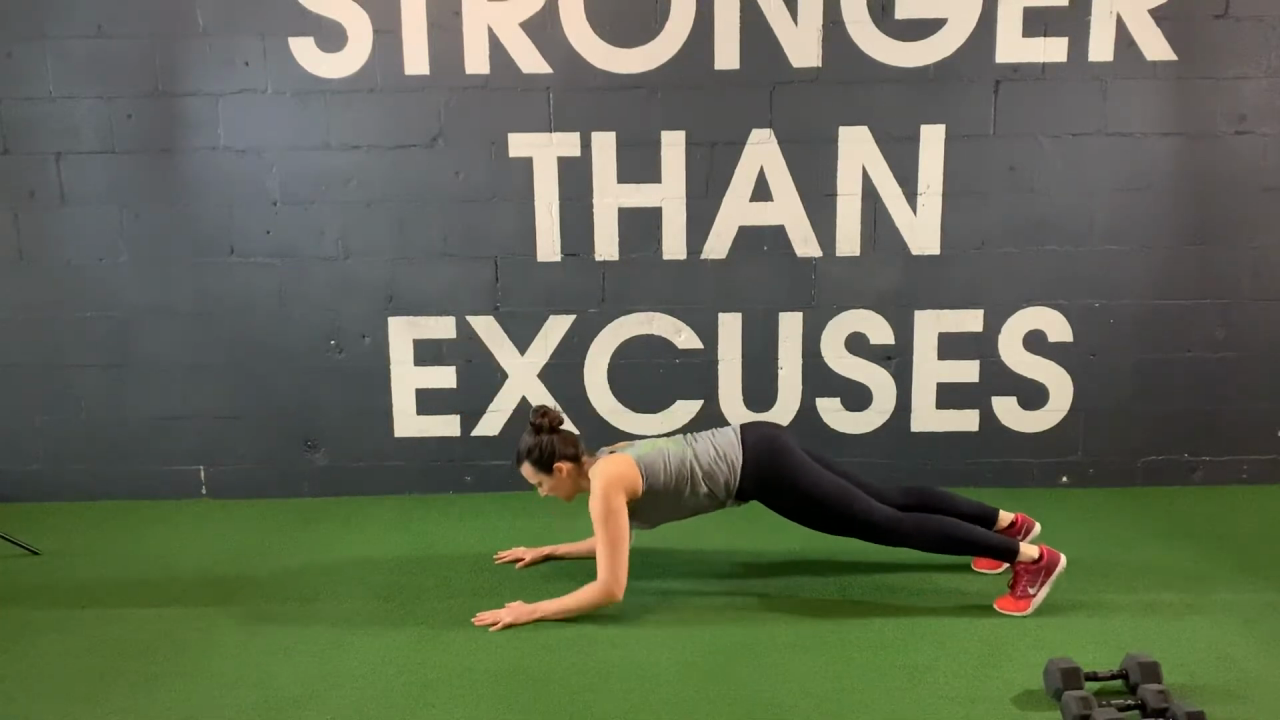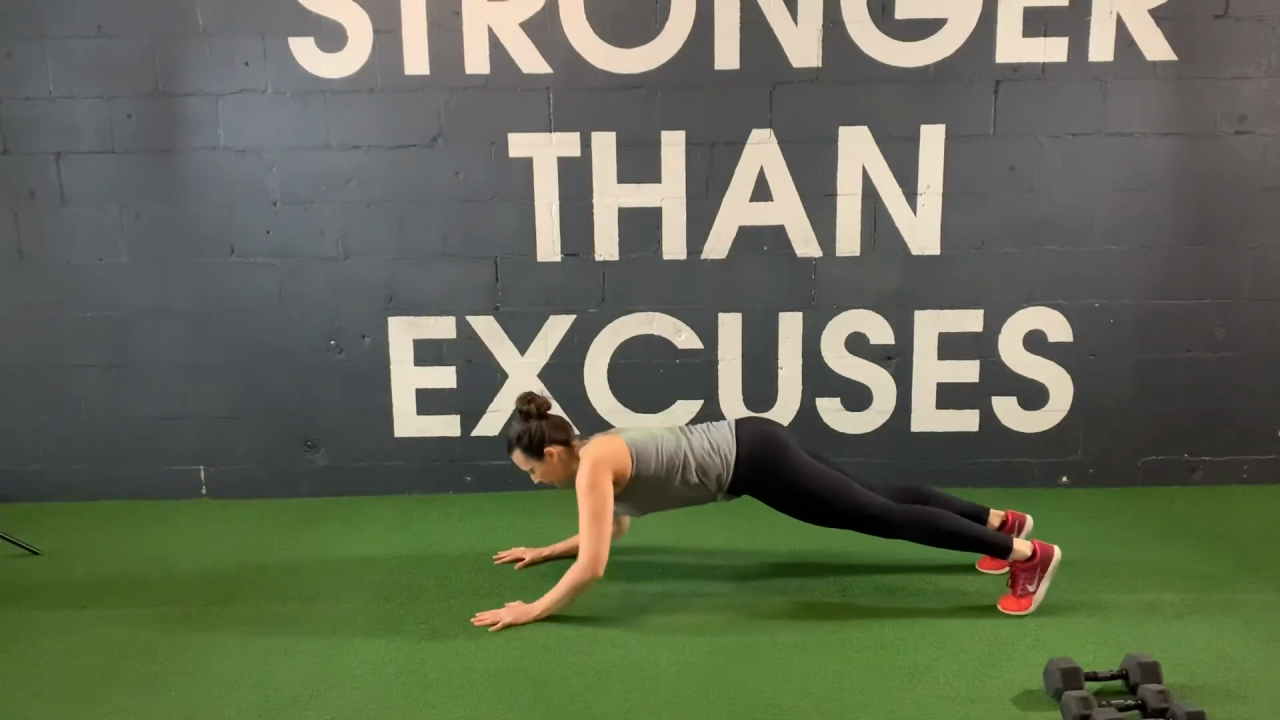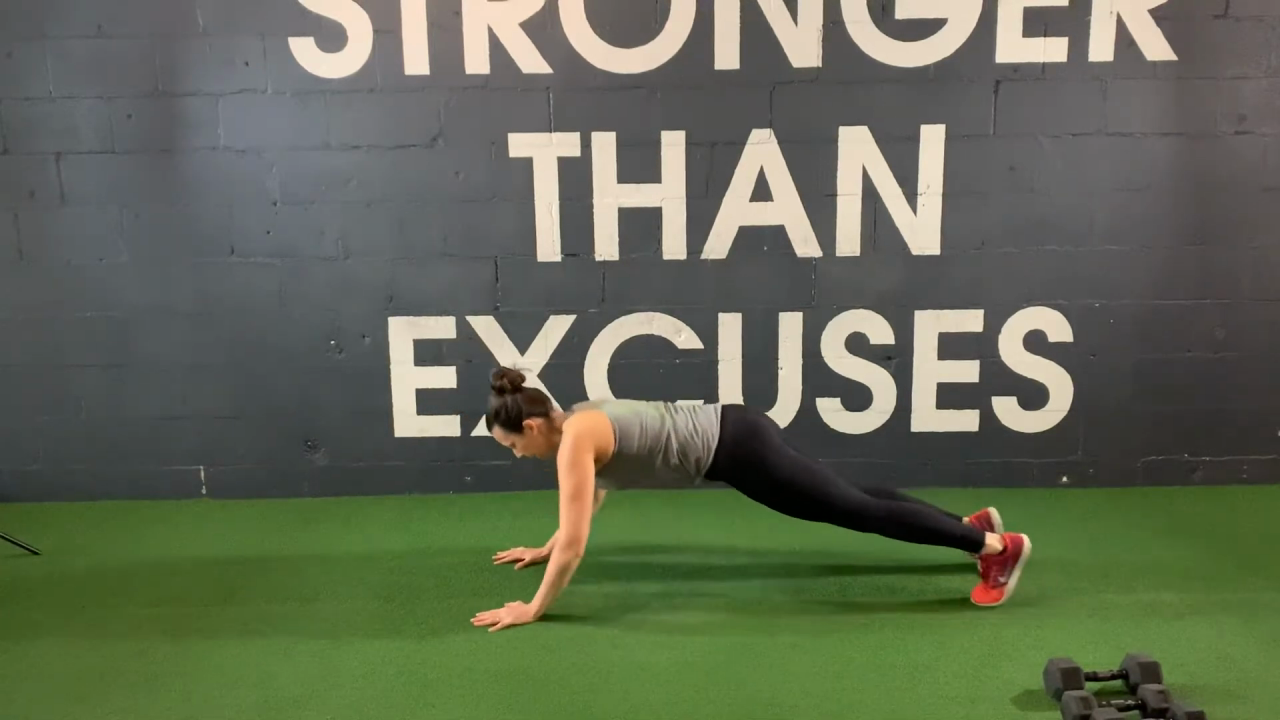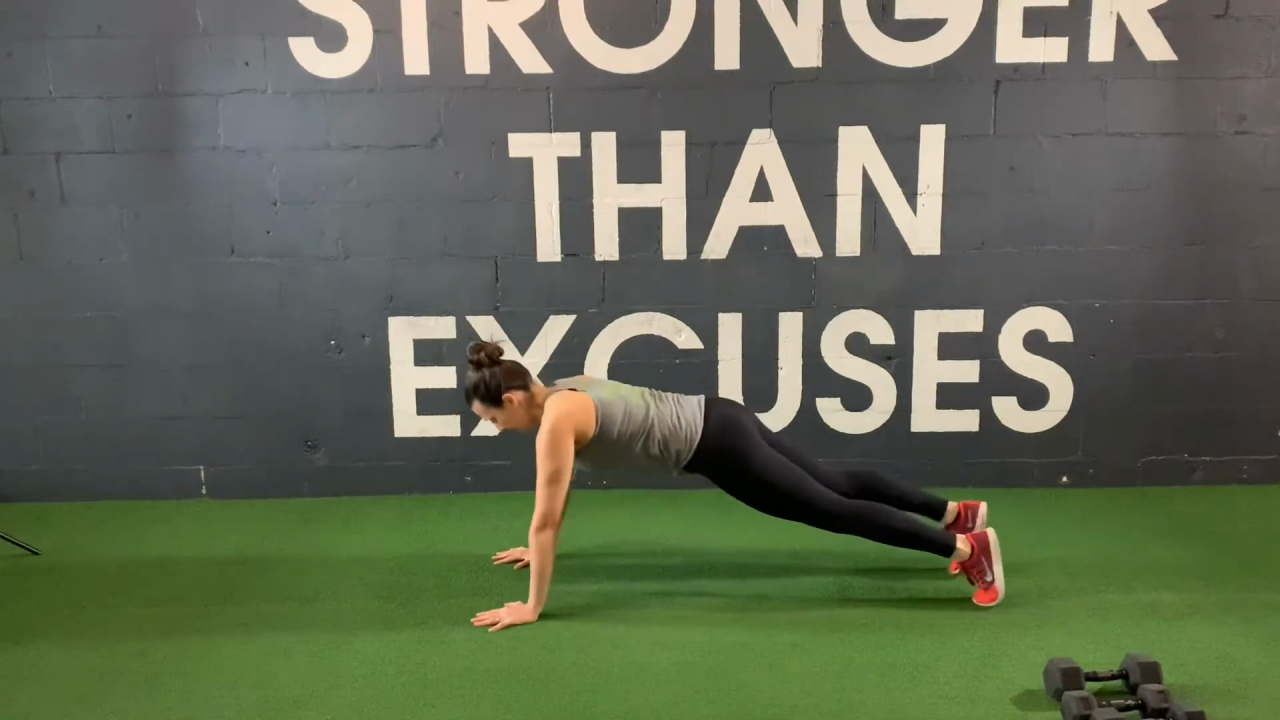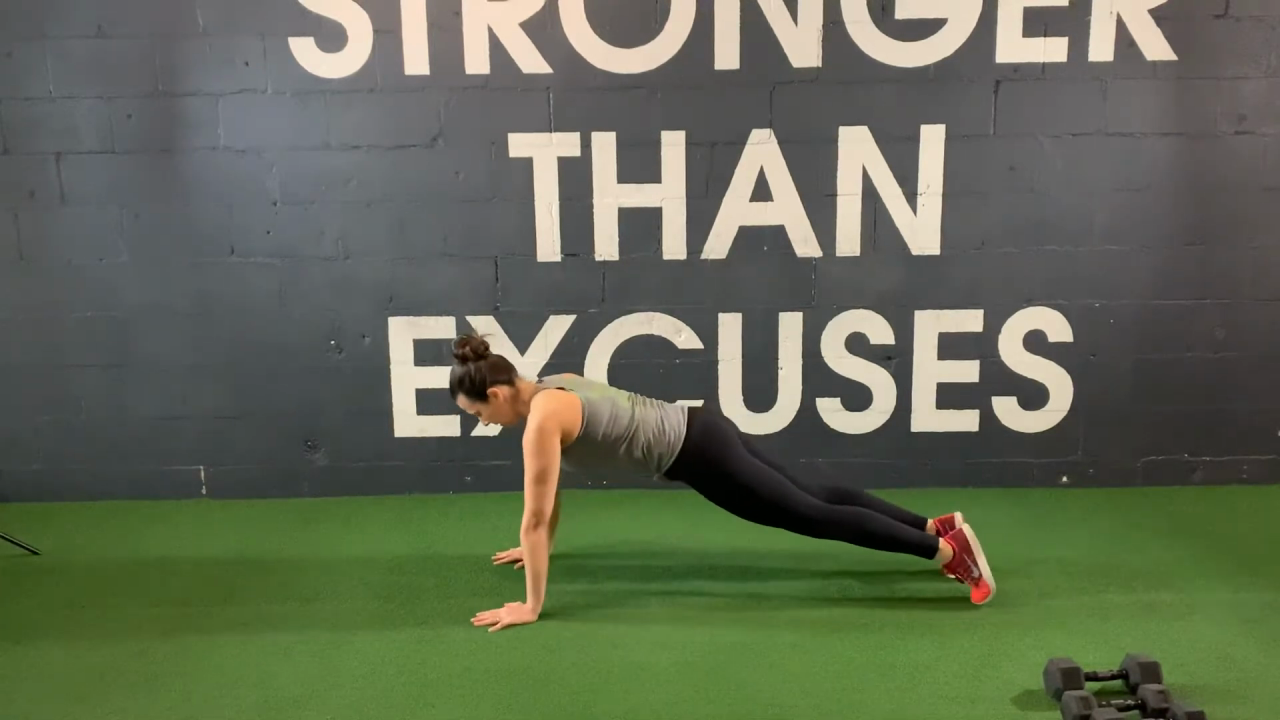
dt=0.2s
person 1, frame 1
left shoulder: (604, 482)
right shoulder: (606, 461)
left elbow: (611, 588)
right elbow: (620, 538)
left wrist: (536, 611)
right wrist: (547, 552)
left hip: (759, 466)
right hip: (757, 446)
left knee: (887, 526)
right knee: (886, 498)
left ankle: (1032, 557)
right ankle: (1008, 522)
person 1, frame 2
left shoulder: (592, 466)
right shoulder: (597, 448)
left elbow: (592, 565)
right elbow: (614, 527)
left wrist: (536, 611)
right wrist: (546, 551)
left hip: (753, 460)
right hip: (751, 442)
left knee: (881, 517)
right knee: (877, 496)
left ankle: (1027, 554)
right ankle: (1000, 519)
person 1, frame 3
left shoulder: (573, 441)
right shoulder: (578, 418)
left elbow: (574, 544)
right elbow: (592, 501)
left wrist: (534, 609)
right wrist: (544, 551)
left hip: (733, 449)
right hip: (733, 428)
left knee: (855, 510)
right knee: (849, 496)
left ankle: (998, 547)
right ankle: (970, 522)
person 1, frame 4
left shoulder: (555, 421)
right shoulder: (560, 392)
left elbow: (545, 521)
right elbow: (563, 490)
left wrist: (533, 607)
right wrist: (537, 548)
left hip: (715, 443)
right hip: (715, 420)
left knee: (831, 510)
right knee: (834, 482)
left ankle: (965, 548)
right ankle: (956, 512)
person 1, frame 5
left shoulder: (540, 419)
right shoulder: (550, 388)
left elbow: (534, 518)
right elbow: (553, 490)
left wrist: (532, 606)
right wrist: (535, 548)
left hip: (696, 451)
right hip: (699, 431)
left knee: (814, 517)
right knee: (815, 495)
left ankle: (949, 550)
right ankle: (937, 527)
